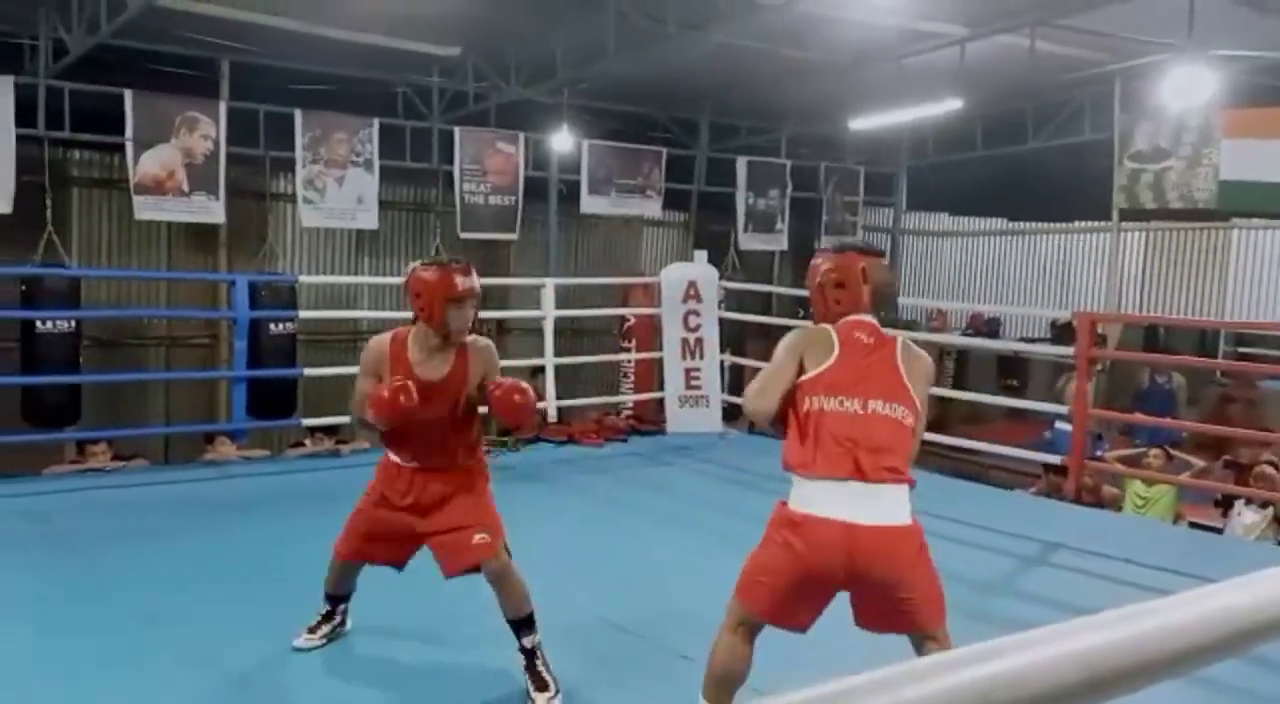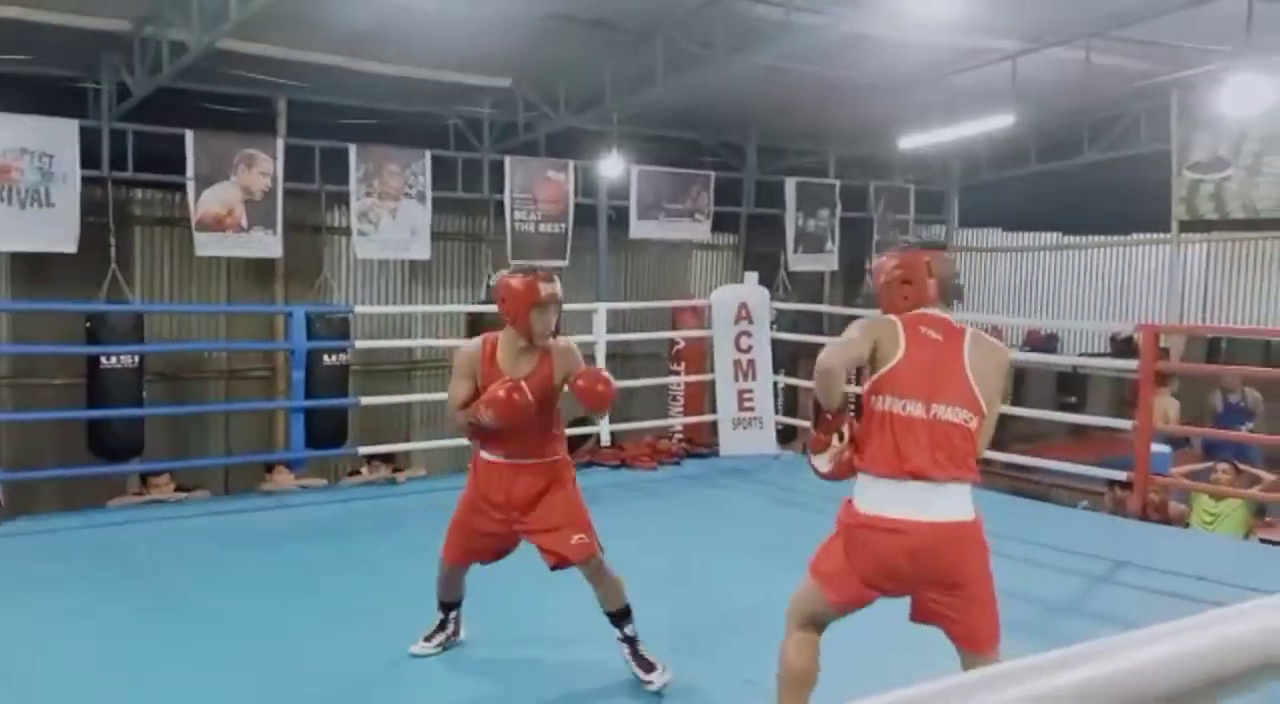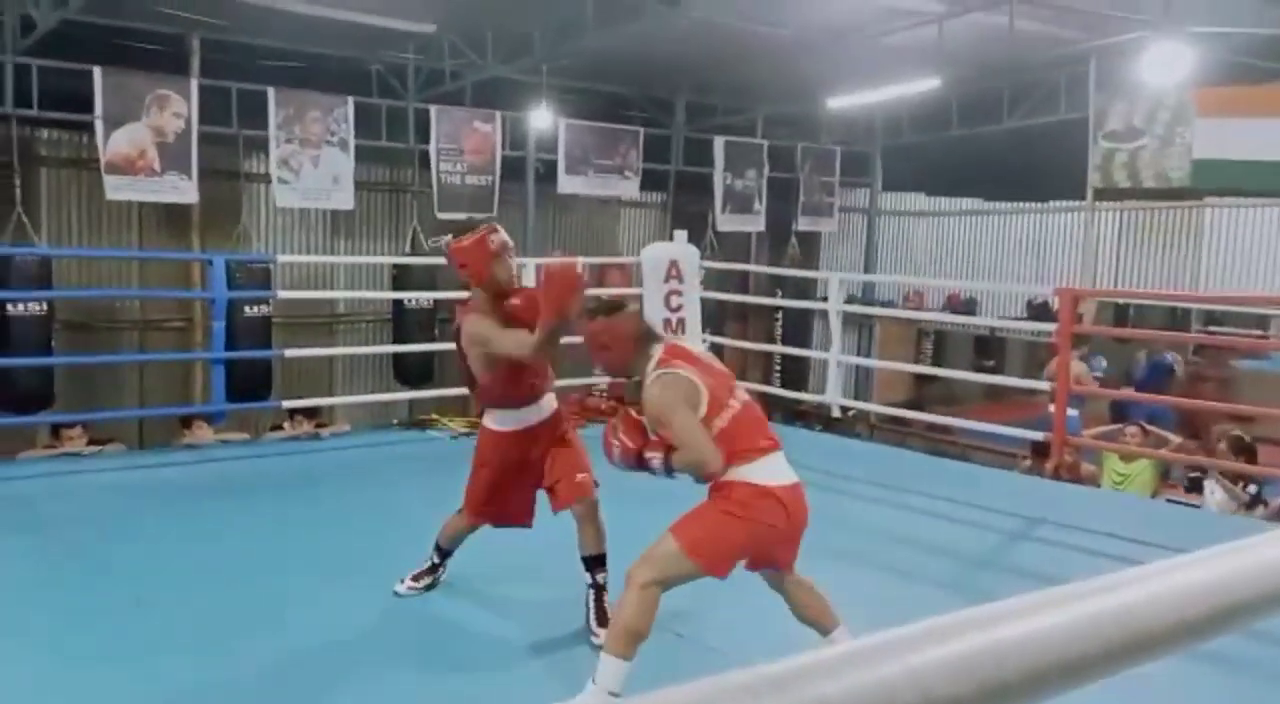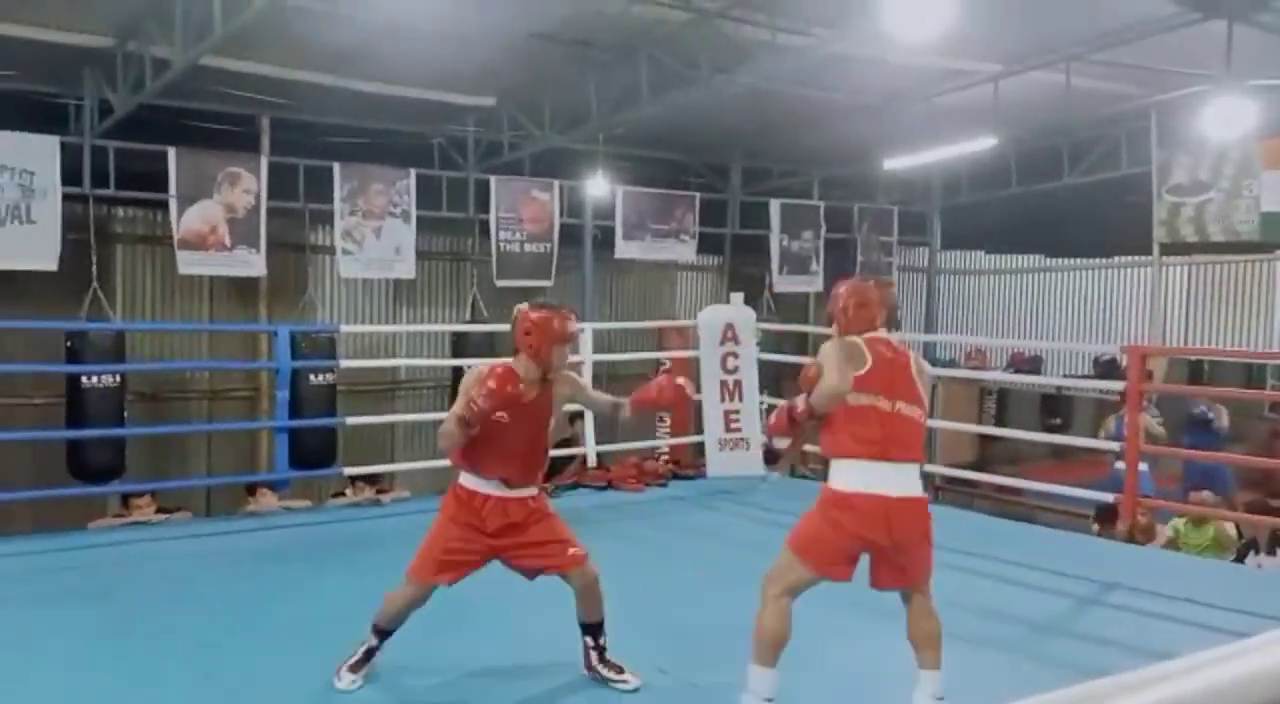
dt=0.7s
person 1, frame 1
left shoulder: (805, 341)
right shoulder: (917, 361)
left elbow: (758, 408)
right elbow: (904, 447)
left hip: (812, 525)
right hip: (893, 532)
left knee: (739, 626)
right knee: (934, 642)
person 1, frame 2
left shoulder: (879, 331)
right shoulder: (992, 354)
left elbow: (830, 362)
right elbow: (973, 440)
left wrist: (827, 415)
left hip: (875, 524)
right hip: (953, 528)
left knee: (802, 621)
right knee: (983, 659)
person 1, frame 3
left shoulder: (661, 390)
right shoulder: (685, 353)
left elbow: (708, 461)
left wrist: (655, 459)
left hip: (751, 498)
right hip: (787, 494)
left knee: (644, 578)
right knee: (781, 577)
person 1, frame 4
left shoulder: (841, 348)
right shoulder: (918, 367)
left elbow: (832, 394)
left wrist: (798, 411)
left hip: (851, 499)
right hip: (908, 501)
left knee: (776, 589)
right knee: (918, 599)
person 2, frame 1
left shoulder: (480, 352)
right shoulder: (383, 350)
left elbow: (501, 403)
right elbow: (359, 413)
left wrist: (512, 404)
right wrist: (376, 413)
left hip: (460, 479)
right hip: (399, 475)
left knee: (498, 567)
right knee: (346, 557)
left ankle: (533, 658)
right ankle: (334, 615)
person 2, frame 2
left shoulder: (563, 352)
right shoulder: (473, 353)
left elbow: (593, 400)
right elbow: (457, 418)
left wrist: (599, 397)
right wrist: (483, 416)
left hip: (548, 475)
right hip: (491, 472)
left knee: (592, 562)
right knee: (453, 558)
left ankle: (633, 646)
right ankle: (448, 623)
person 2, frame 3
left shoulder: (512, 299)
right shoulder: (475, 322)
right elbow: (533, 349)
left wrist: (545, 308)
right wrist: (554, 310)
left hip: (552, 422)
right hip: (506, 436)
left knee: (586, 504)
right knee: (474, 515)
left ankle: (598, 596)
right ankle: (436, 564)
person 2, frame 4
left shoulder: (563, 383)
right shoulder: (482, 378)
left elbow: (611, 408)
right elbow: (447, 444)
left wrist: (644, 400)
right wrist: (472, 412)
left hip: (526, 505)
right hip: (472, 503)
left knee: (584, 575)
right knee: (418, 585)
left ankle: (596, 654)
right ankle: (367, 649)
